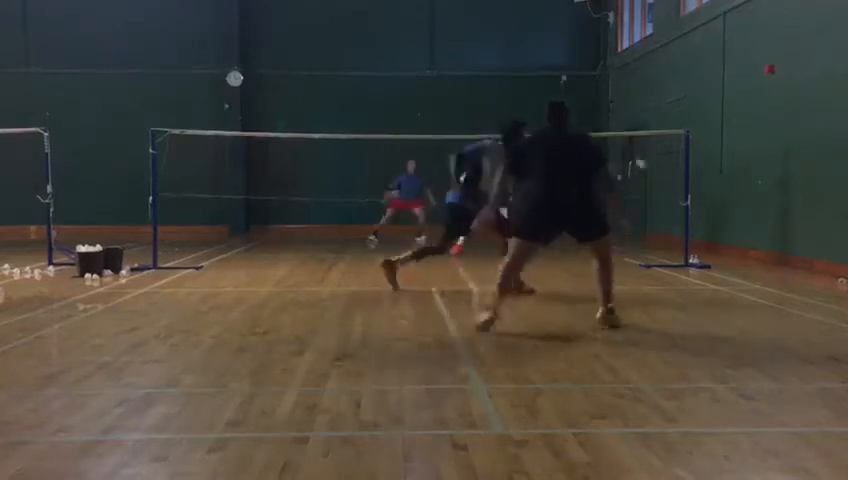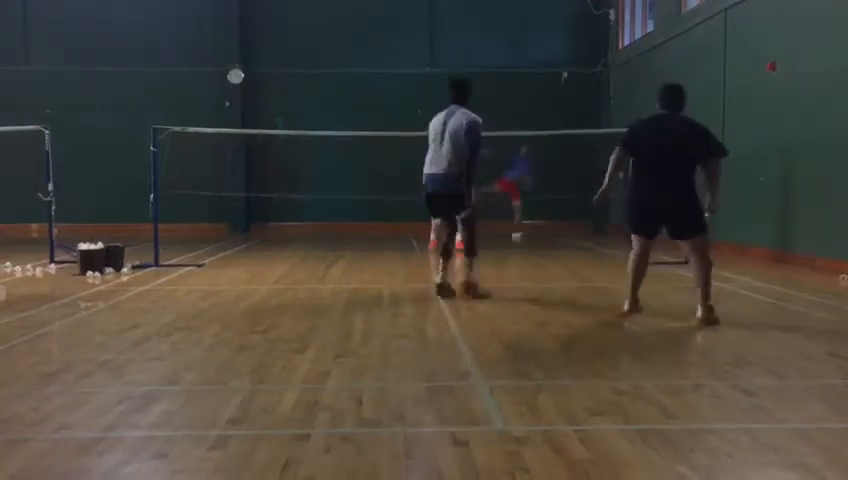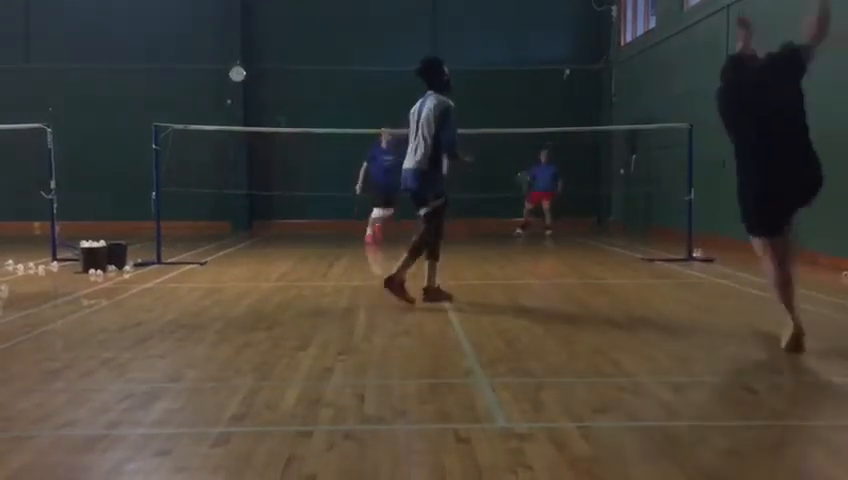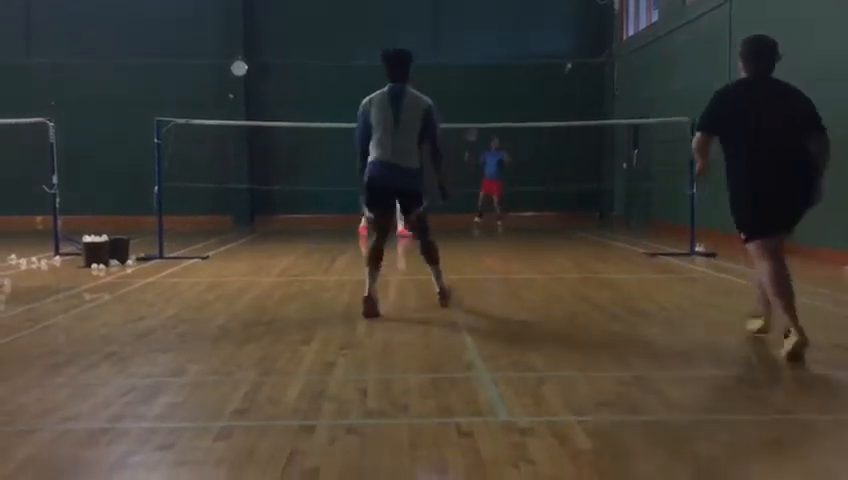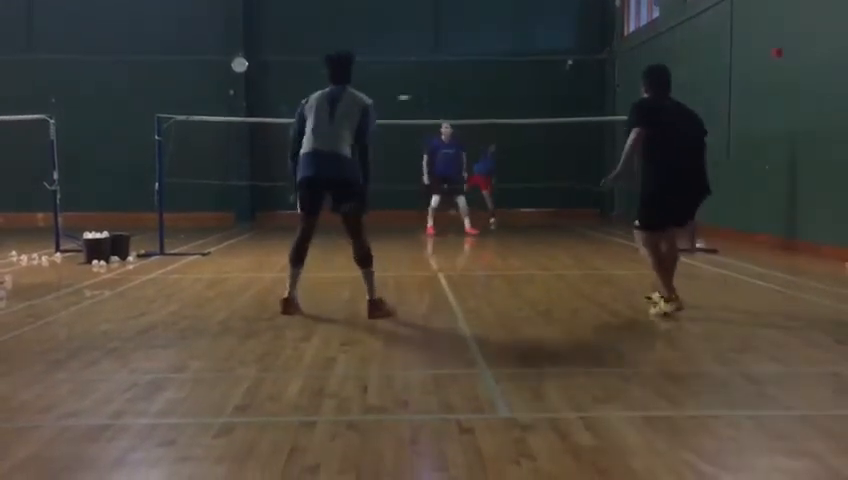
dt=1s
person 1, frame 1
left shoulder: (531, 144)
right shoulder: (583, 143)
left elbow: (506, 173)
right elbow: (602, 176)
left wrist: (492, 205)
right wrist: (602, 201)
left hip: (542, 206)
right hip: (581, 205)
left knee: (515, 257)
right knee: (603, 254)
left ankle: (493, 310)
right ankle: (607, 310)
person 1, frame 2
left shoulder: (642, 127)
right shoulder: (696, 130)
left elbow: (620, 154)
right elbow: (713, 163)
left wrist: (607, 185)
right wrist: (713, 196)
left hip: (643, 198)
right hip: (679, 199)
left knee: (641, 248)
right knee: (700, 251)
left ankle: (632, 300)
right ankle: (704, 307)
person 1, frame 3
left shoulder: (727, 95)
right shoulder: (779, 69)
left elbow: (736, 70)
right elbow: (814, 37)
left wrist: (742, 39)
left hip: (759, 184)
right hip: (804, 177)
left knee: (771, 253)
left ankle: (792, 323)
person 1, frame 4
left shoulder: (725, 97)
right shoulder: (794, 95)
left elbow: (700, 141)
right elbow: (821, 142)
left wrist: (702, 164)
right wrist: (815, 180)
left hip: (753, 189)
right hip: (796, 186)
left knee: (767, 258)
right knee: (771, 251)
left ankle: (794, 330)
right ankle: (764, 315)
person 1, frame 5
left shoulder: (644, 108)
right shoulder: (687, 113)
left elbow: (637, 137)
right elbow: (699, 148)
left wrist: (619, 170)
left hip: (662, 185)
right hip: (693, 184)
left knee: (647, 239)
right knee: (667, 236)
left ankle: (669, 297)
right ankle: (666, 291)
person 2, frame 1
right shoulder: (488, 147)
right elbow: (459, 156)
right wrist: (456, 180)
left hip: (475, 201)
right hip: (465, 198)
left knee: (441, 247)
right knee: (501, 230)
left ankle: (394, 263)
person 2, frame 2
left shoulder: (436, 120)
right shoulder: (471, 120)
right elbow: (471, 158)
right wrist: (470, 189)
left hip: (431, 180)
right hip: (452, 181)
left knee: (448, 231)
right knee: (470, 228)
left ankle: (442, 281)
right ankle: (469, 281)
person 2, frame 3
left shoulder: (418, 106)
right shoulder: (443, 106)
right elbow: (448, 147)
right wrist: (463, 160)
left hip: (412, 172)
right hip: (427, 174)
left knee: (432, 228)
right knee: (430, 228)
left ankle: (430, 286)
right ankle: (397, 276)
person 2, frame 4
left shoulder: (369, 103)
right shoulder: (423, 103)
left elbow: (362, 148)
right elbow: (433, 148)
left wrist: (363, 183)
right wrist: (442, 181)
left hip: (377, 175)
right hip: (408, 177)
left knee: (380, 235)
right knee: (423, 234)
left ankle: (370, 294)
right ankle: (441, 288)
person 2, frame 5
left shoulder: (310, 100)
right shoulder: (363, 103)
left elbow: (295, 144)
right elbow: (362, 148)
left wrist: (297, 175)
right wrist: (363, 189)
left hip: (309, 165)
right hip: (340, 167)
left knee: (304, 232)
right knee: (357, 234)
left ankle: (290, 296)
right ankle: (373, 299)
